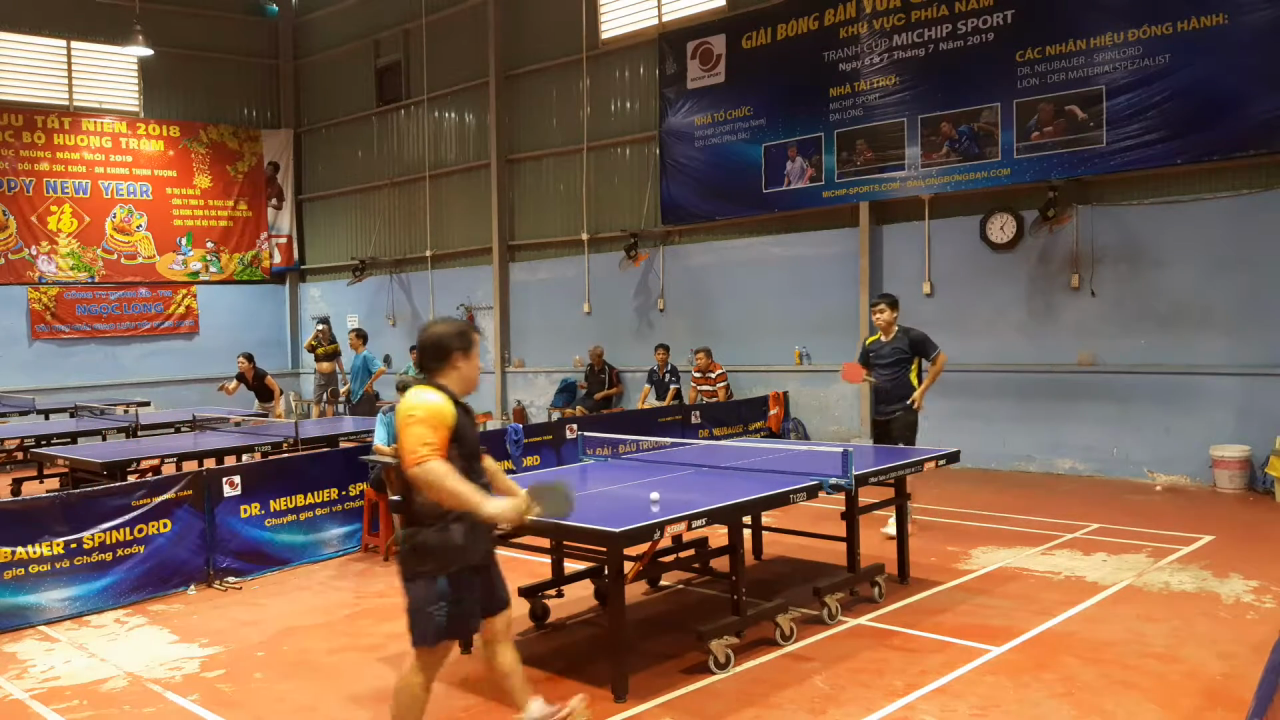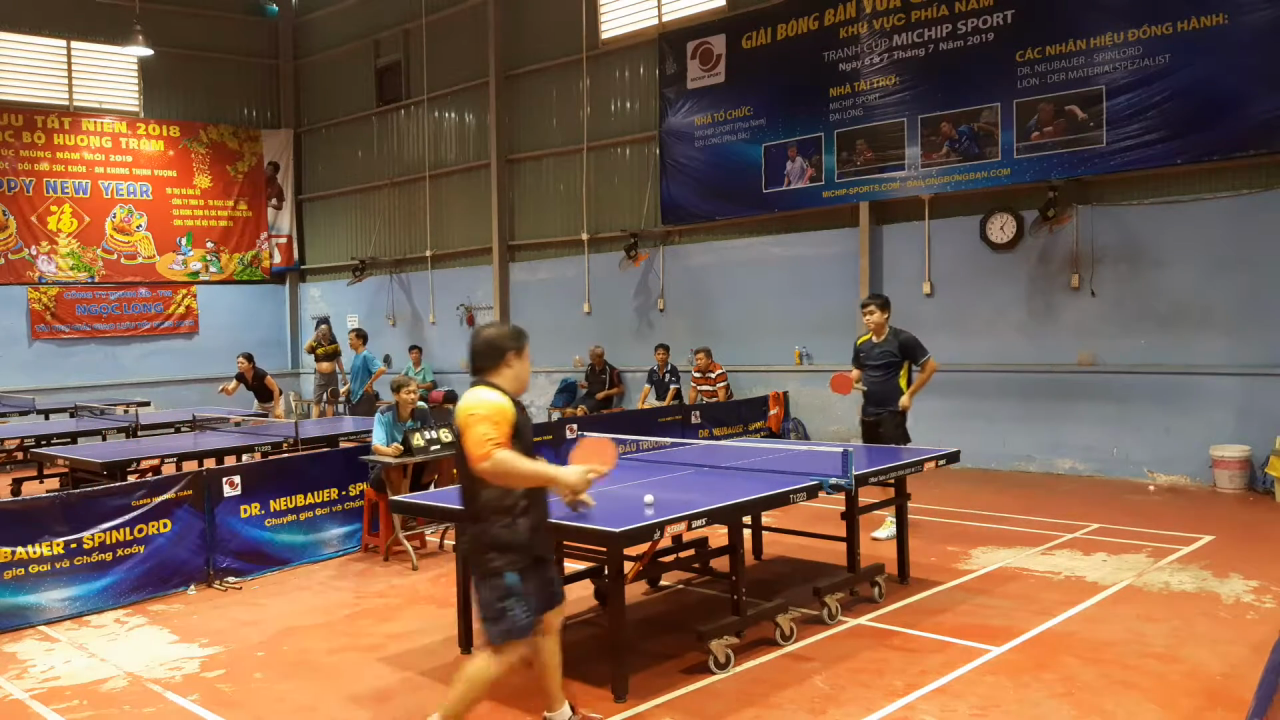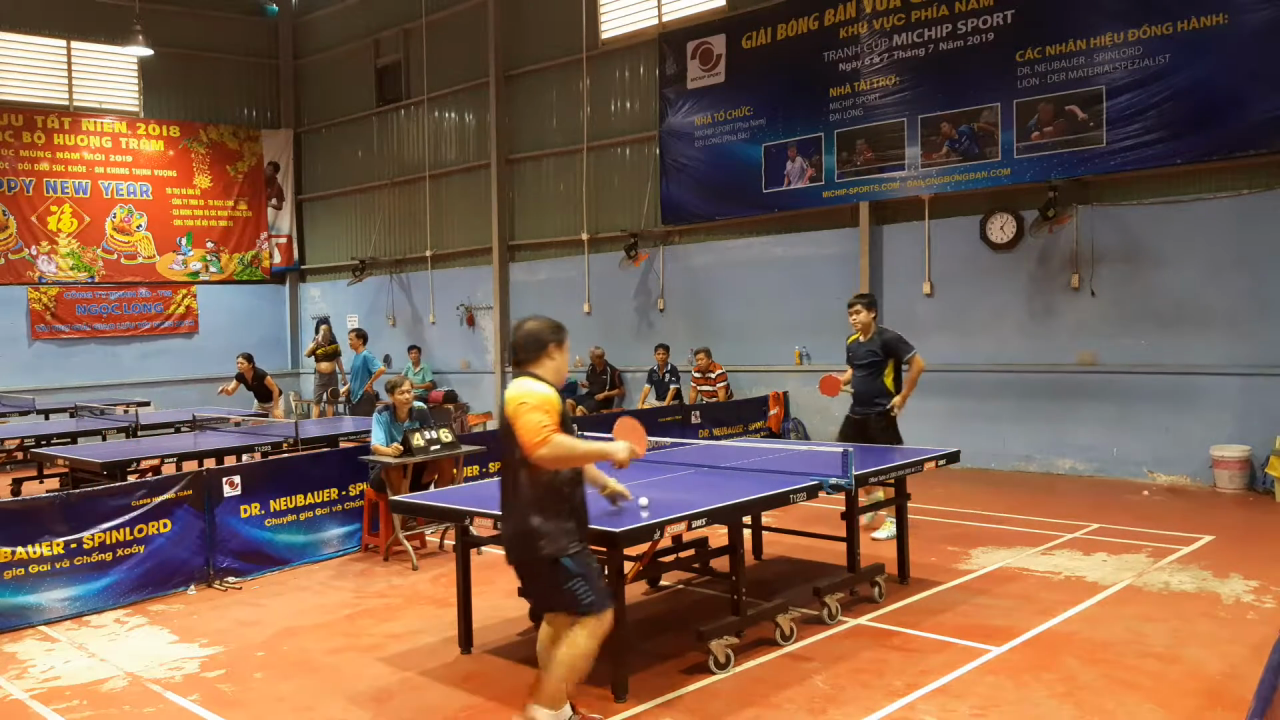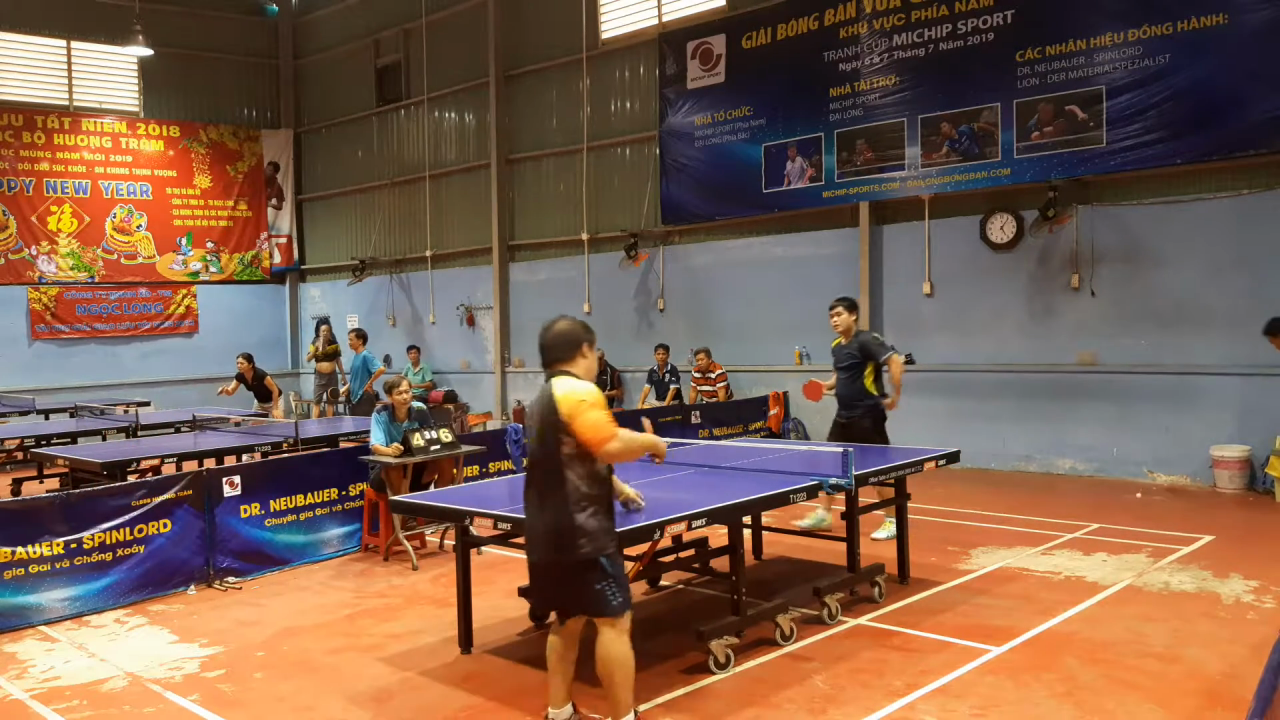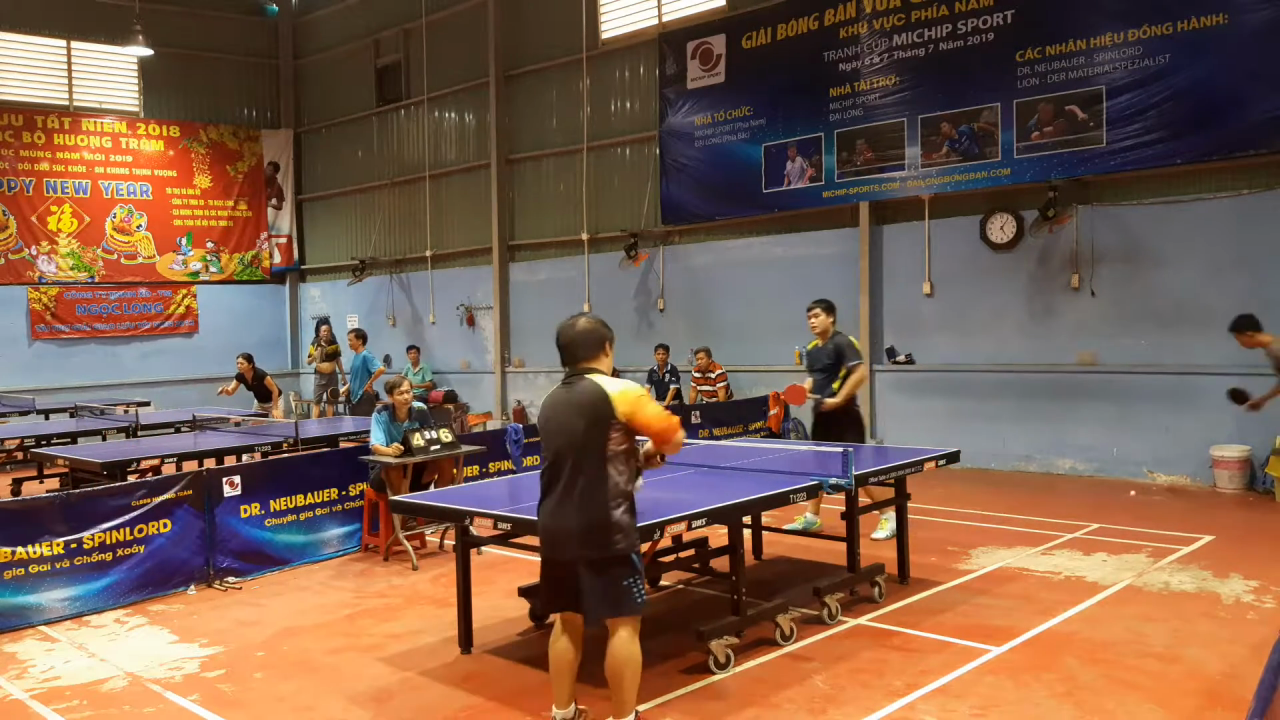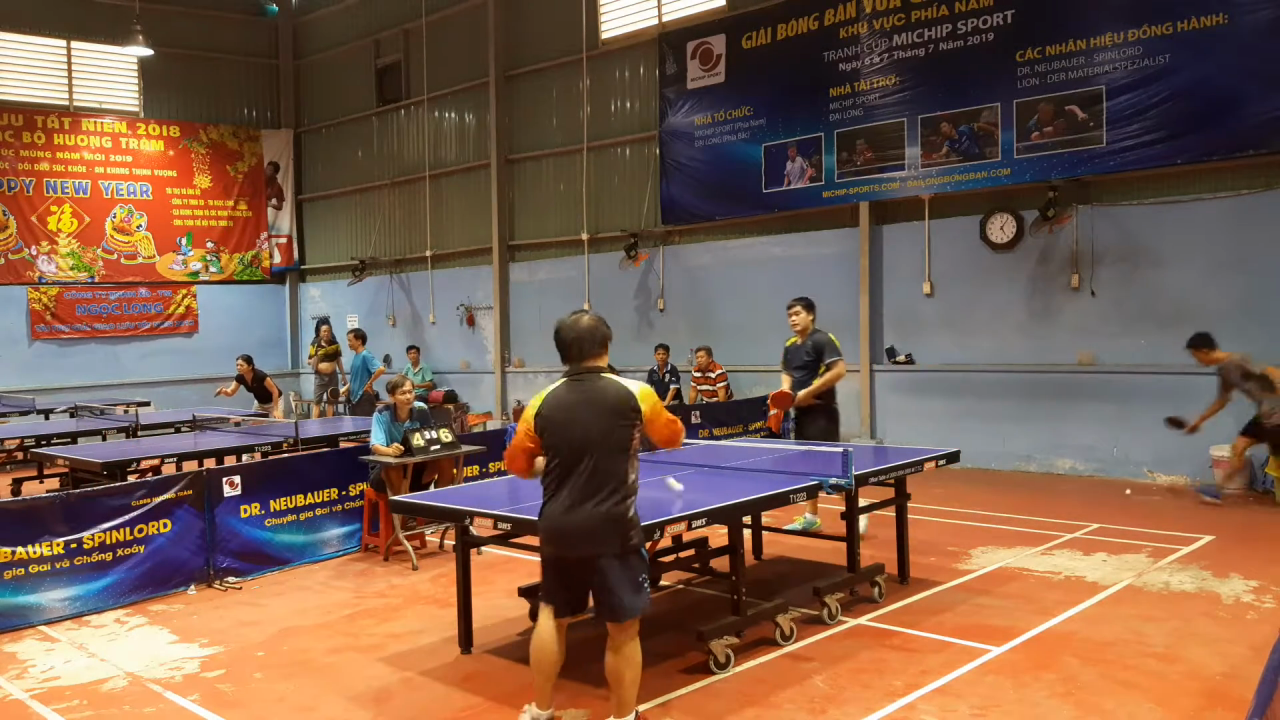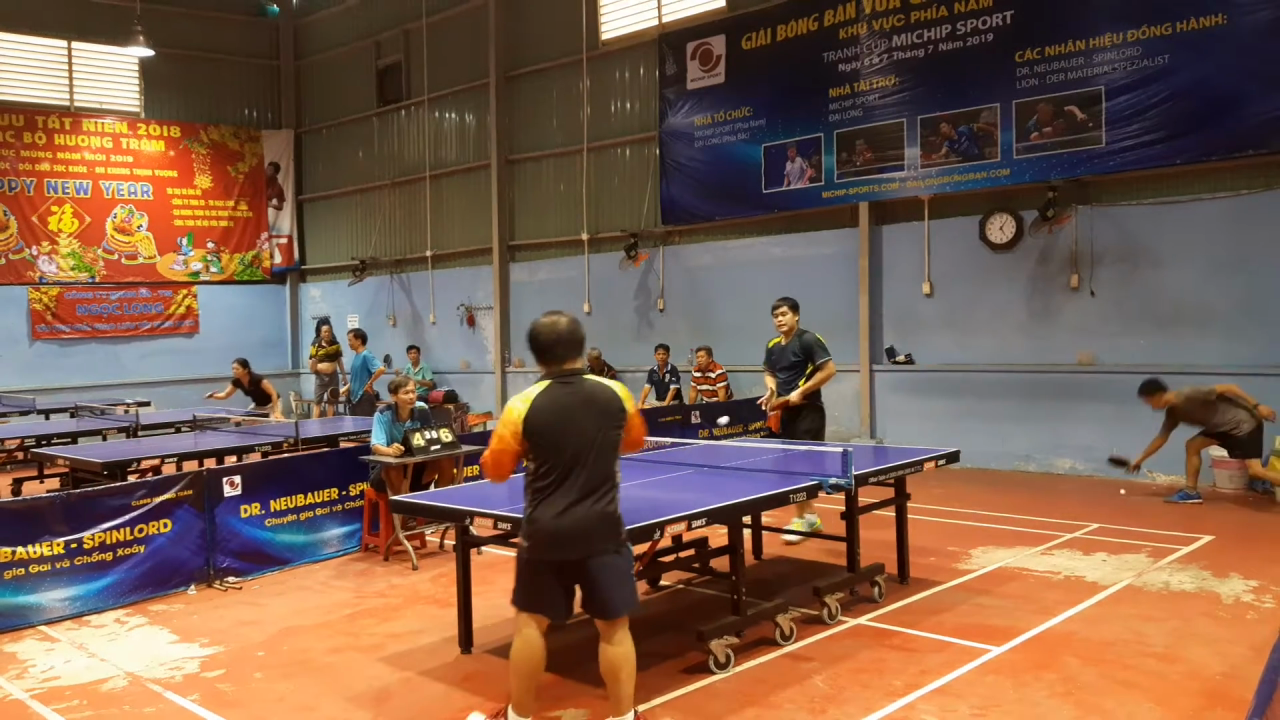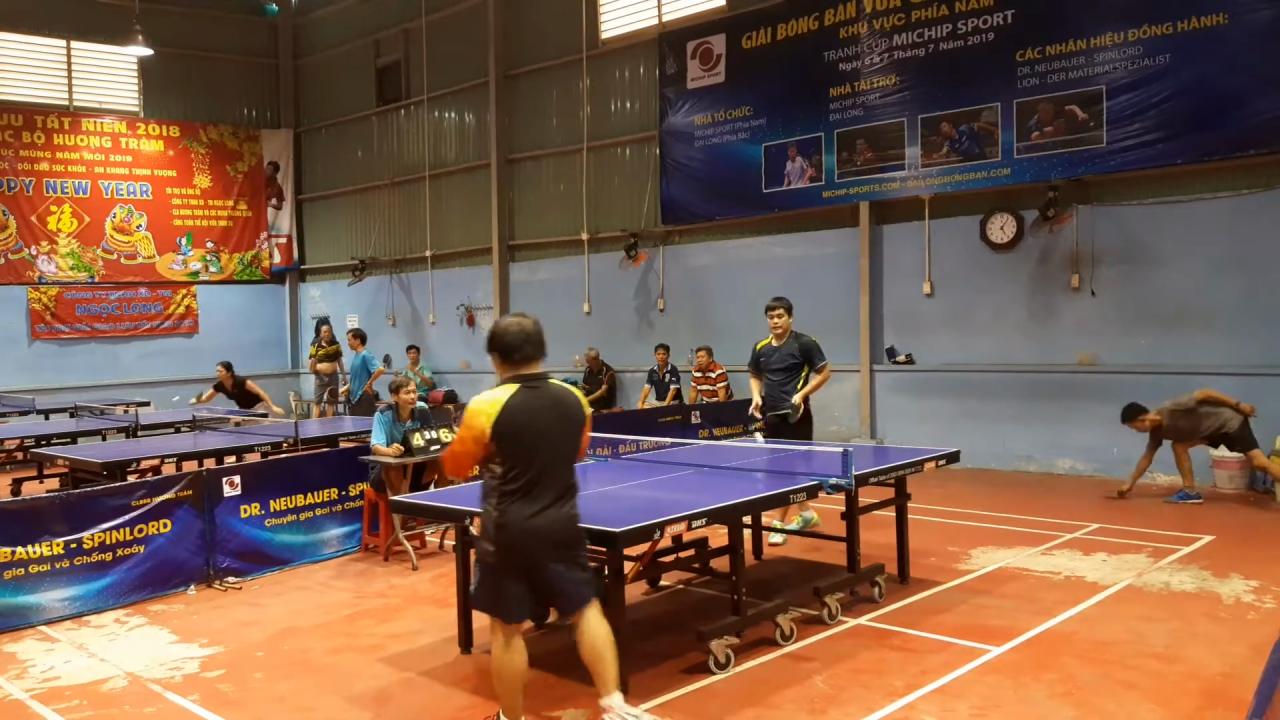
dt=0.2s
person 1, frame 1
left shoulder: (451, 406)
right shoulder: (425, 405)
left elbow: (477, 462)
right elbow: (423, 469)
left wrist: (519, 495)
right wrist: (485, 505)
left hip: (470, 549)
right hip: (440, 553)
left knee: (500, 628)
right knee: (431, 654)
person 1, frame 2
left shoulder: (501, 403)
right shoulder: (487, 403)
right elbow: (491, 462)
left wrist: (563, 486)
right wrist: (560, 475)
left hip: (523, 544)
right hip: (501, 549)
left knee: (549, 622)
right knee: (510, 649)
person 1, frame 3
left shoulder: (536, 393)
right shoulder: (533, 392)
right elbow: (547, 450)
left wrist: (604, 482)
right wrist: (611, 452)
left hip: (544, 531)
right hip: (548, 534)
left knee: (558, 619)
right knee: (595, 619)
person 1, frame 4
left shoulder: (549, 395)
right shoulder: (577, 391)
right elbow: (609, 446)
left wrist: (618, 488)
right wrist: (651, 442)
left hip: (548, 532)
right hip: (581, 533)
left knee: (567, 621)
right knee: (614, 623)
person 1, frame 5
left shoulder: (552, 401)
right shoulder: (619, 391)
right elbow: (673, 438)
right wrist: (651, 450)
left hip: (557, 529)
right hip: (605, 531)
left knee: (568, 620)
right knee: (624, 624)
person 1, frame 6
left shoulder: (543, 402)
right shoulder: (633, 393)
left elbow: (517, 464)
right elbow: (672, 436)
left hip: (558, 528)
right hip: (612, 529)
left knee: (552, 616)
right knee: (623, 628)
person 1, frame 7
left shoulder: (522, 406)
right shoulder: (615, 395)
left elbow: (495, 471)
right elbow: (634, 441)
left hip: (545, 532)
right hip: (601, 530)
left knee: (531, 623)
right knee: (614, 627)
person 1, frame 8
left shoulder: (486, 406)
right shoulder: (574, 401)
left elbow: (454, 467)
left wrist: (477, 448)
left hip: (507, 534)
right hip: (560, 529)
left knee: (506, 629)
right knee: (587, 612)
person 2, frame 1
left shoulder: (912, 337)
right shoulder: (870, 343)
left elbow: (939, 360)
right elbow: (863, 371)
left wrist: (922, 390)
left hip: (904, 409)
right hip: (879, 411)
person 2, frame 2
left shoulder: (903, 339)
right shoulder: (861, 343)
left elbow: (929, 366)
left wrist: (909, 394)
right wrist: (849, 380)
left hip: (892, 411)
right hip: (869, 412)
left ankle: (895, 520)
person 2, frame 3
left shoulder: (888, 338)
right shoulder: (852, 342)
left elbow: (917, 364)
left wrist: (903, 396)
right wrist: (841, 381)
left hip: (881, 412)
right hip: (856, 411)
left ankle: (893, 520)
right ankle: (874, 497)
person 2, frame 4
left shoulder: (866, 341)
right shoulder: (836, 346)
left elbow: (896, 362)
left wrist: (894, 396)
right wrist: (827, 385)
left hip: (867, 416)
right hip: (844, 415)
left ankle: (893, 520)
right ankle: (822, 515)
person 2, frame 5
left shoulder: (842, 343)
right shoulder: (812, 349)
left elbow: (860, 373)
left wrist: (839, 400)
right wrist: (805, 389)
left hip: (845, 417)
right hip: (823, 416)
left ankle: (889, 516)
right ankle: (812, 517)
person 2, frame 6
left shoulder: (822, 340)
right shoulder: (790, 345)
left elbow: (839, 370)
left wrist: (809, 393)
right wrist: (786, 388)
left hip: (821, 411)
right hip: (802, 412)
right ankle: (811, 517)
person 2, frame 7
left shoulder: (809, 340)
right shoulder: (772, 346)
left elbow: (829, 369)
right elbow: (769, 373)
left wrist: (801, 392)
right wrist: (771, 390)
left hip: (808, 411)
right hip: (787, 412)
left ankle: (800, 519)
right ankle: (810, 517)
person 2, frame 8
left shoulder: (804, 343)
right shoulder: (760, 348)
left elbow: (824, 372)
right elbow: (755, 376)
left wrist: (802, 394)
right wrist: (757, 396)
left hip: (796, 416)
right hip: (772, 415)
left ankle: (780, 523)
right ankle: (807, 514)
